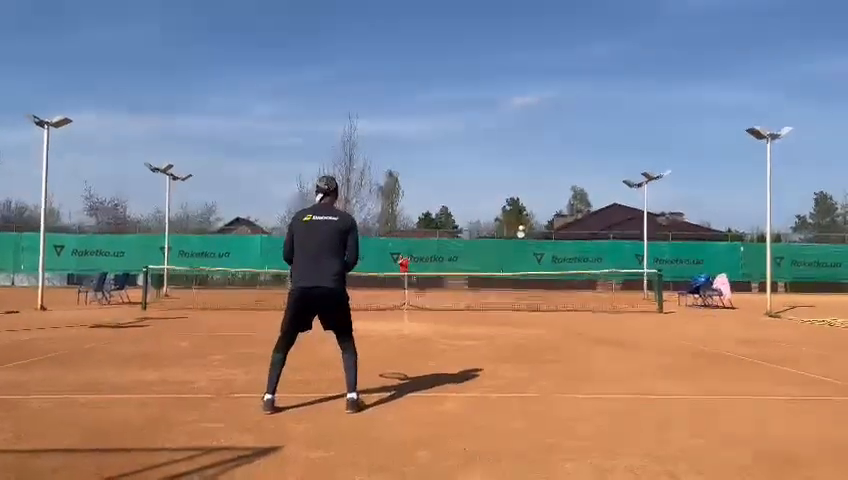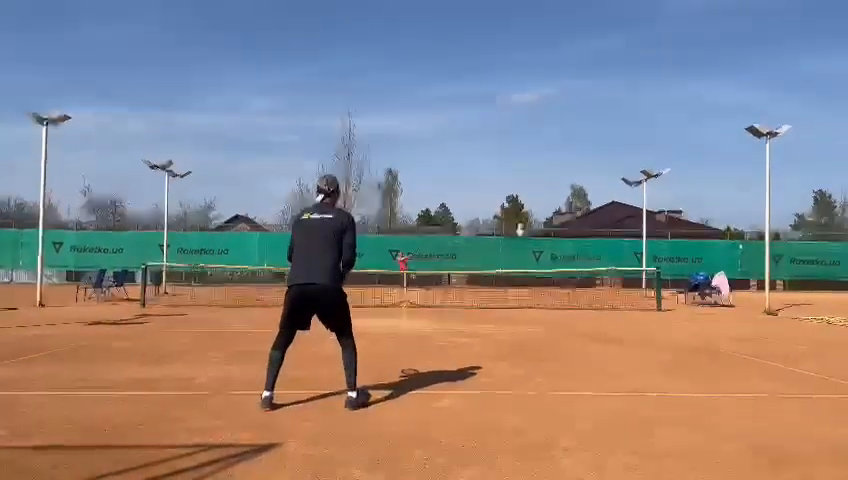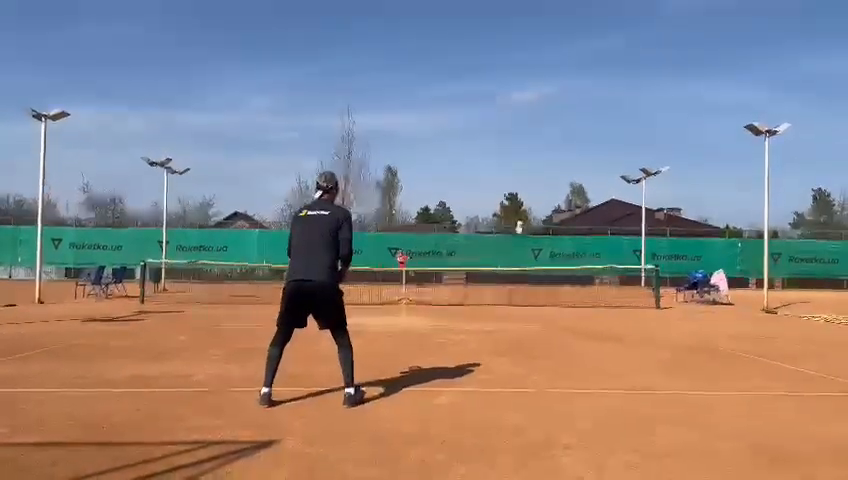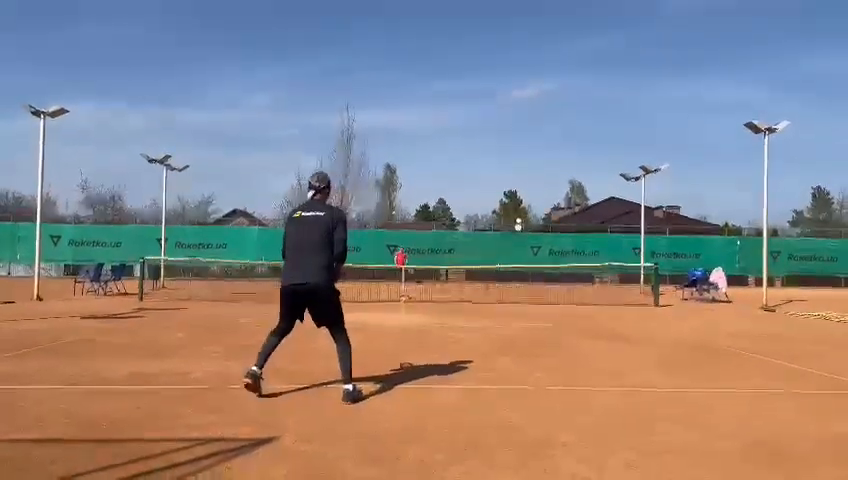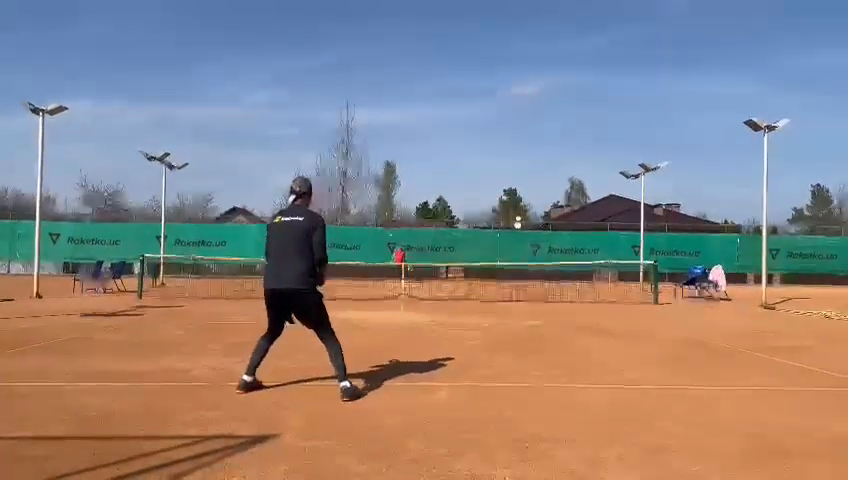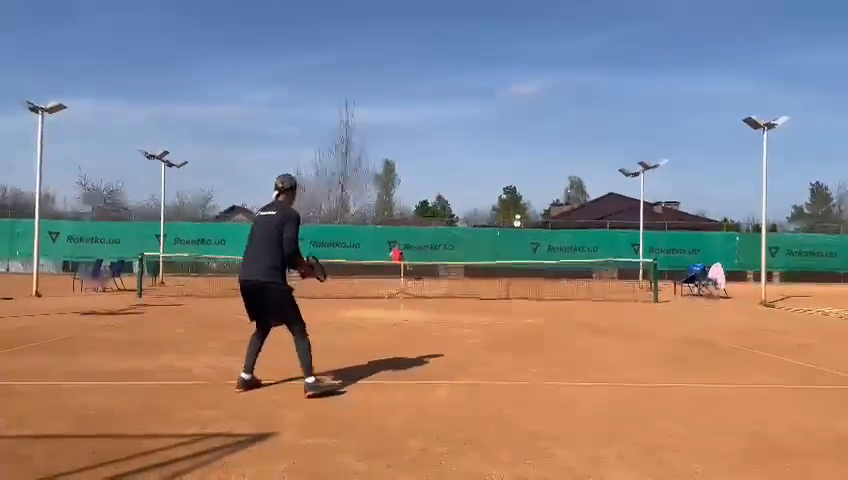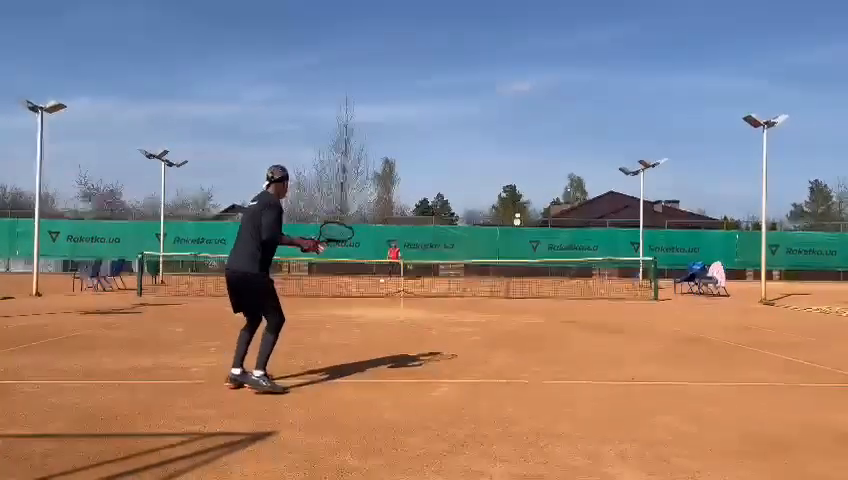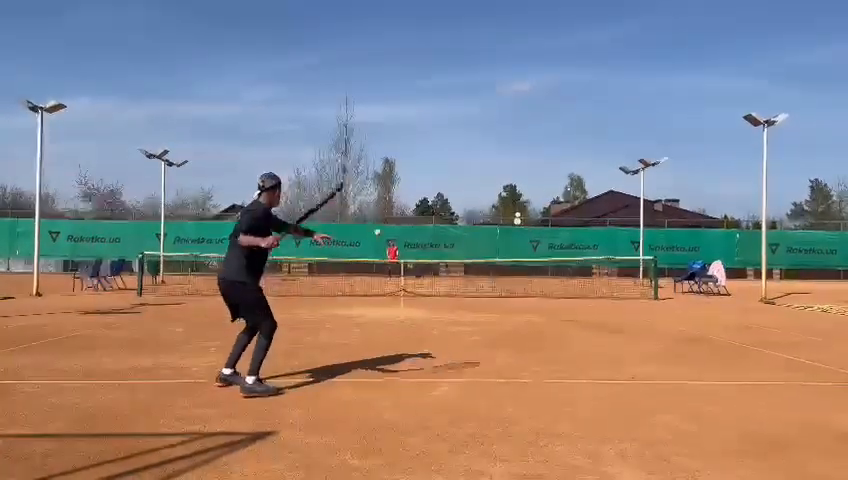
dt=0.2s
person 1, frame 1
left shoulder: (299, 217)
right shoulder: (346, 220)
left elbow: (288, 256)
right elbow: (352, 259)
left hip: (301, 288)
right hip: (333, 289)
left knee: (284, 342)
right knee: (346, 342)
left ankle: (269, 398)
right ankle: (352, 397)
person 1, frame 2
left shoulder: (301, 217)
right shoulder: (344, 218)
left elbow: (291, 255)
right elbow: (349, 257)
right wrist: (341, 274)
left hip: (297, 286)
right hip: (328, 287)
left knee: (283, 339)
right knee: (346, 339)
left ankle: (267, 394)
right ankle: (353, 395)
person 1, frame 3
left shoulder: (300, 214)
right shoulder: (341, 214)
left elbow: (291, 251)
right elbow: (346, 252)
right wrist: (342, 272)
left hip: (294, 282)
right hip: (324, 283)
left knee: (281, 336)
right knee: (341, 337)
left ankle: (266, 391)
right ankle: (350, 392)
person 1, frame 4
left shoulder: (294, 214)
right shoulder: (336, 214)
left elbow: (285, 252)
right elbow: (340, 252)
right wrist: (335, 272)
left hip: (290, 282)
right hip: (320, 283)
left knee: (282, 328)
right knee: (339, 334)
left ankle: (255, 371)
right ankle: (348, 388)
person 1, frame 5
left shoulder: (275, 219)
right shoulder: (314, 219)
left elbow: (269, 255)
right elbow: (320, 257)
right wrist: (320, 275)
left hip: (272, 286)
right hip: (301, 286)
left knee: (273, 330)
right knee: (327, 334)
left ankle: (248, 378)
right ankle: (345, 385)
person 1, frame 6
left shoulder: (261, 213)
right shoulder: (290, 214)
right elbow: (290, 251)
left wrist: (296, 265)
right wrist: (305, 267)
left hip: (247, 278)
right hip: (270, 280)
left knee: (262, 326)
right knee: (298, 329)
left ankle: (246, 377)
right ankle: (310, 380)
person 1, frame 7
left shoulder: (257, 202)
right shoulder: (272, 203)
right elbow: (269, 236)
left wrist: (303, 243)
right wrist: (301, 243)
left hip: (234, 269)
right hip: (252, 271)
left knee: (252, 320)
right knee: (275, 320)
left ankle: (237, 373)
right ankle: (258, 375)
person 1, frame 8
left shoulder: (263, 212)
right shoulder: (255, 210)
left elbow: (285, 227)
right elbow: (237, 236)
left wrist: (313, 234)
right wrist: (260, 241)
left hip: (233, 278)
right hip: (238, 279)
left knee: (253, 325)
right knee: (268, 326)
left ankle: (227, 372)
right ankle: (251, 381)
